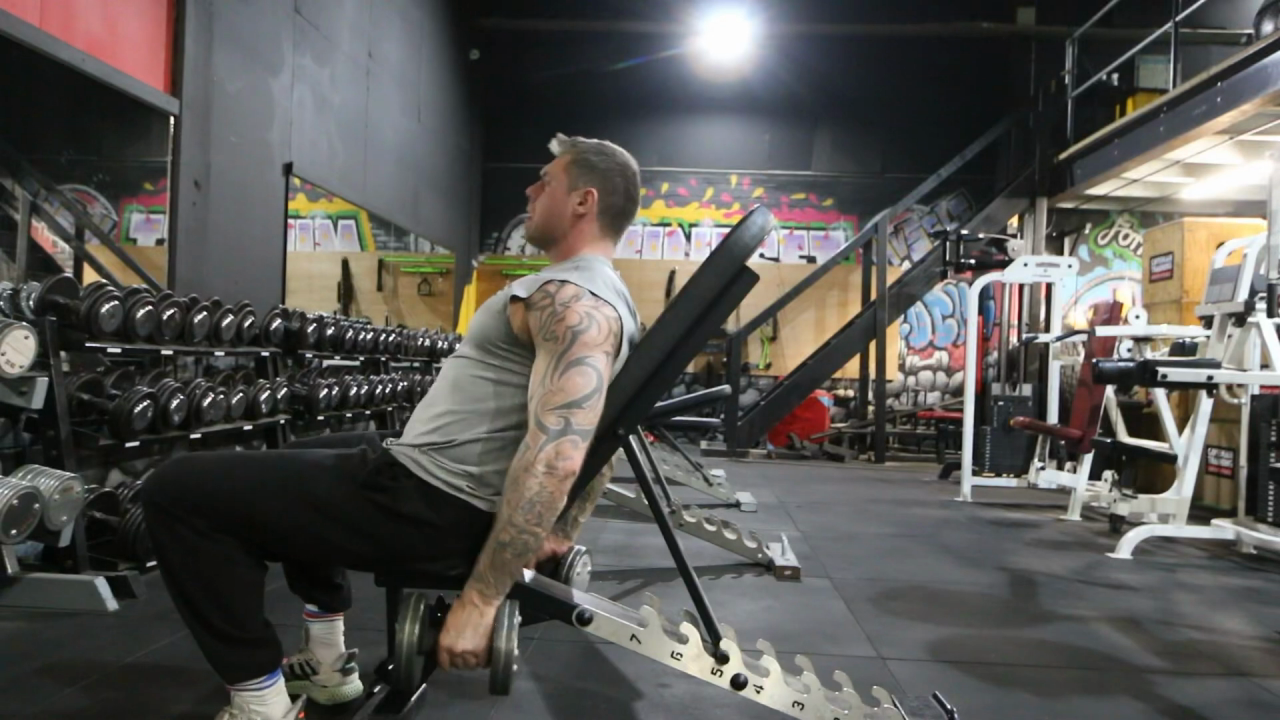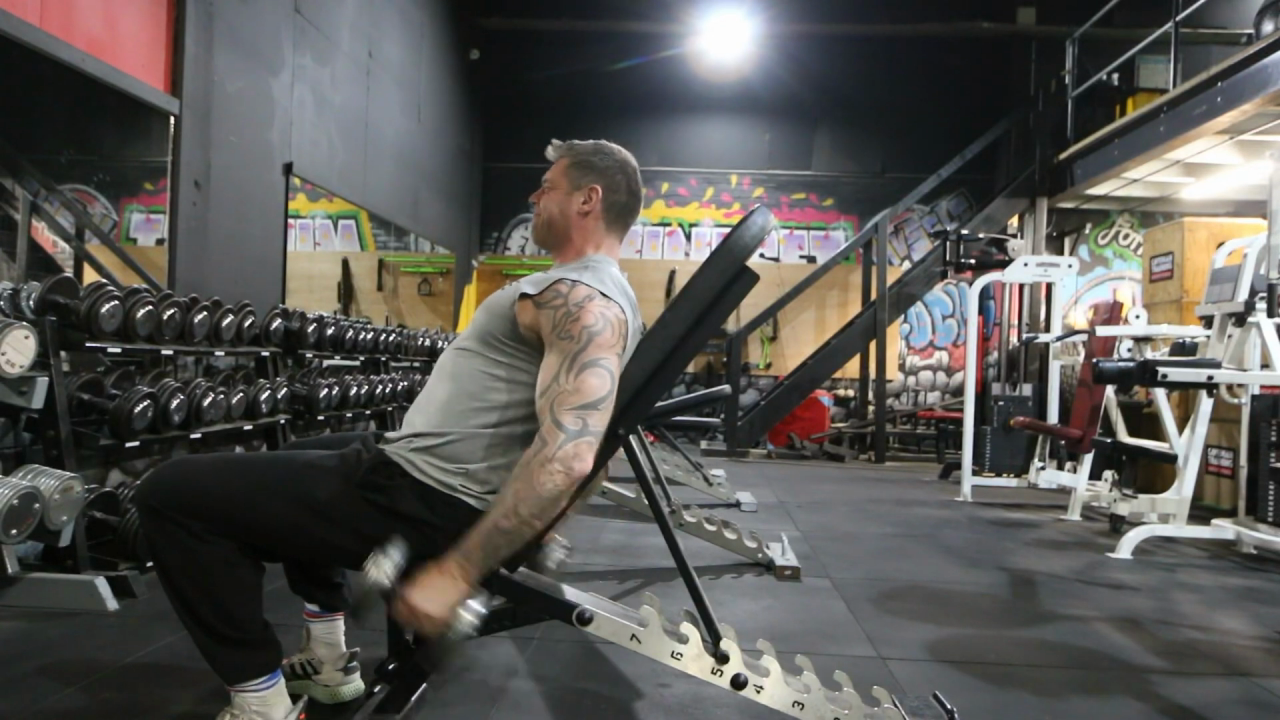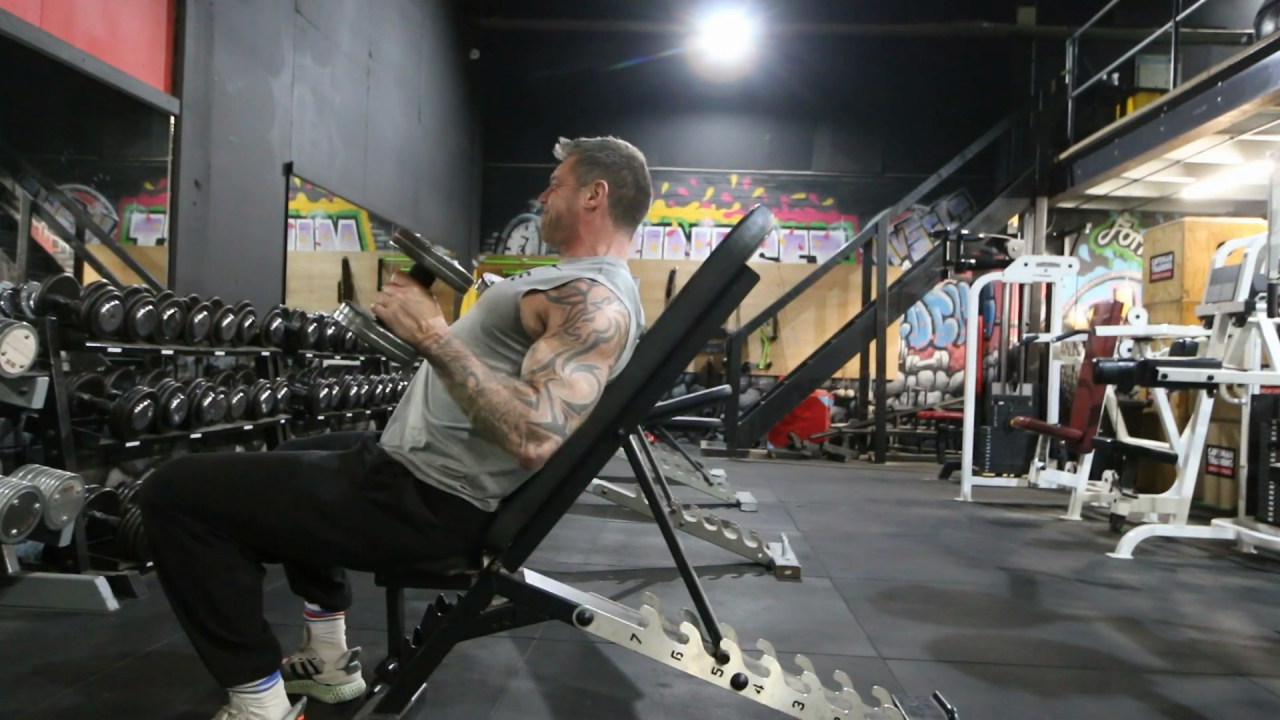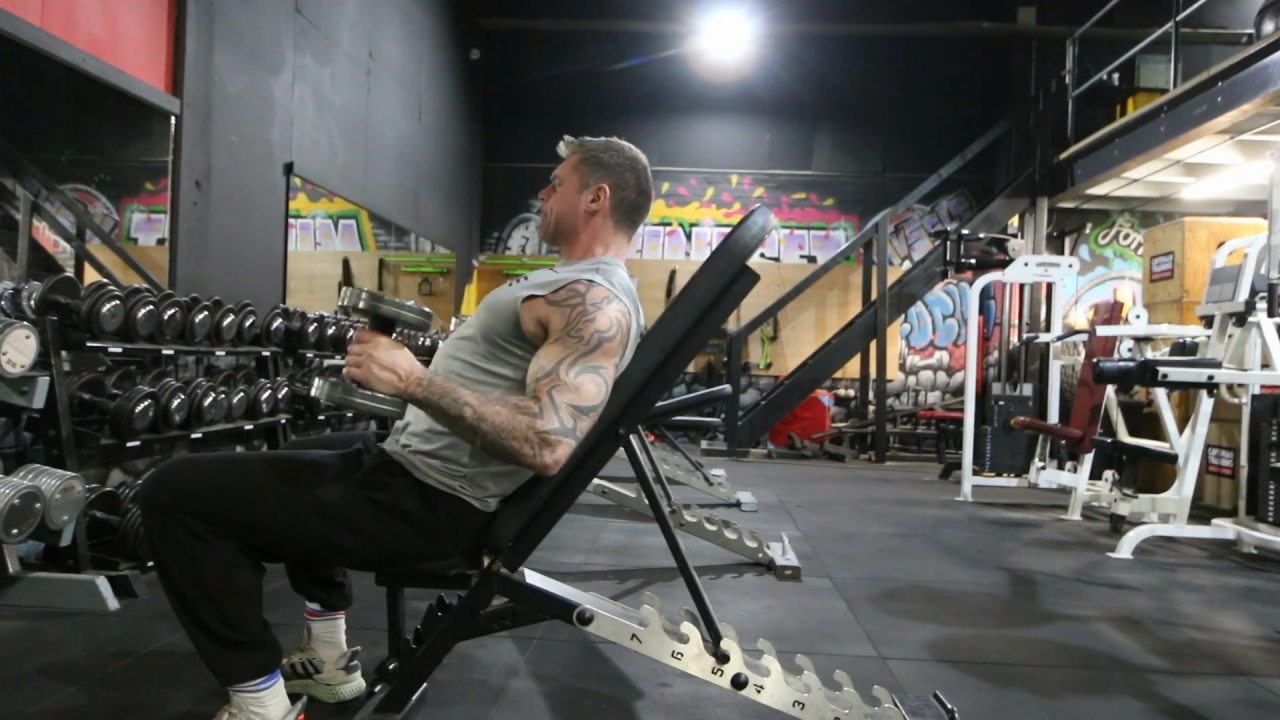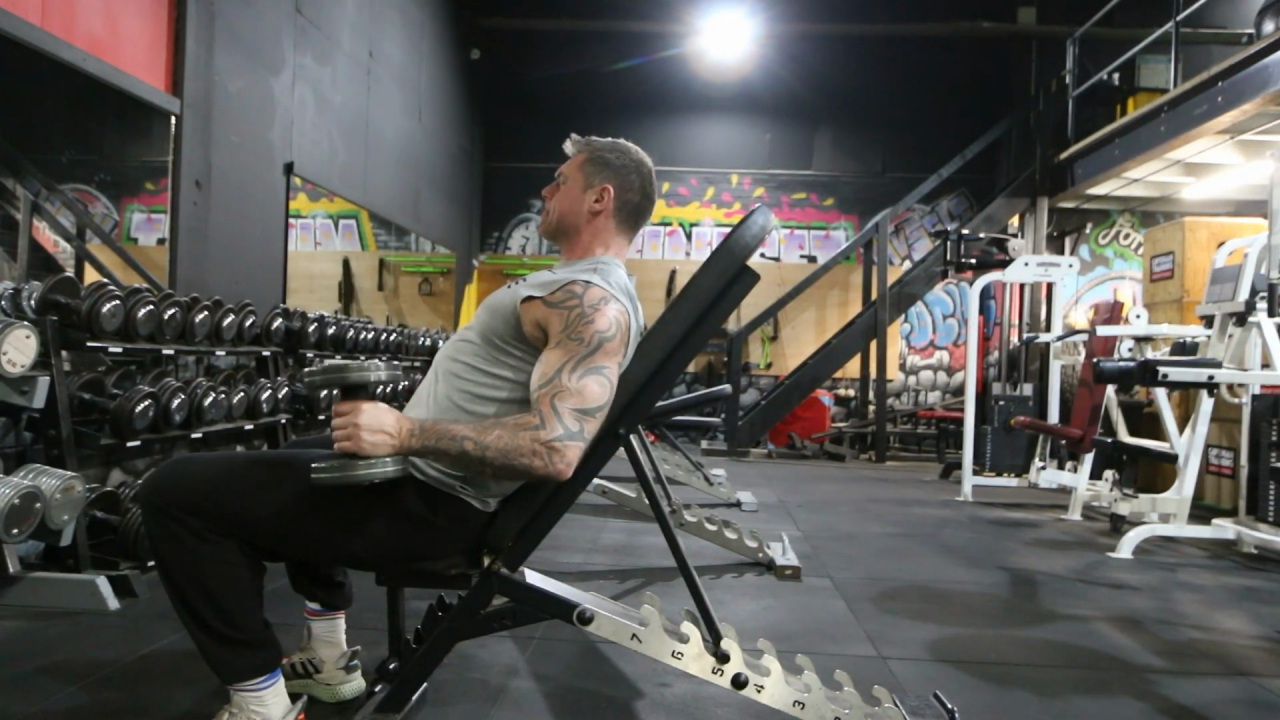
dt=1s
person 1, frame 1
left shoulder: (573, 300)
right shoulder: (595, 297)
left elbow: (555, 456)
right elbow: (581, 443)
left wrist: (479, 599)
right wrist: (562, 535)
left hip: (427, 502)
right hip: (441, 487)
left knee: (178, 491)
right knee: (296, 464)
right ankle: (327, 662)
person 1, frame 2
left shoulder: (582, 301)
right shoulder: (593, 295)
left elbow: (567, 456)
right elbow: (584, 439)
left wrist: (455, 573)
right wrist: (547, 528)
left hip: (422, 497)
right hip: (431, 480)
left knee: (172, 493)
right knee: (294, 462)
right ankle: (327, 661)
person 1, frame 3
left shoulder: (595, 302)
right shoulder: (586, 285)
left elbow: (533, 436)
left wrist: (432, 333)
right wrist: (432, 331)
left hip: (426, 497)
right hip: (425, 472)
left knee: (176, 492)
right knee: (295, 459)
right ankle: (328, 661)
person 1, frame 4
left shoulder: (594, 304)
right shoulder: (583, 285)
left elbow: (547, 442)
left wrist: (413, 380)
left hip: (428, 499)
right hip: (423, 470)
left knee: (176, 493)
right knee: (297, 462)
right ankle: (328, 660)
person 1, frame 5
left shoulder: (593, 304)
right shoulder: (584, 287)
left elbow: (555, 447)
left wrist: (404, 432)
left hip: (431, 498)
right hip: (430, 476)
left knee: (177, 492)
right knee: (297, 464)
right ankle: (328, 660)
